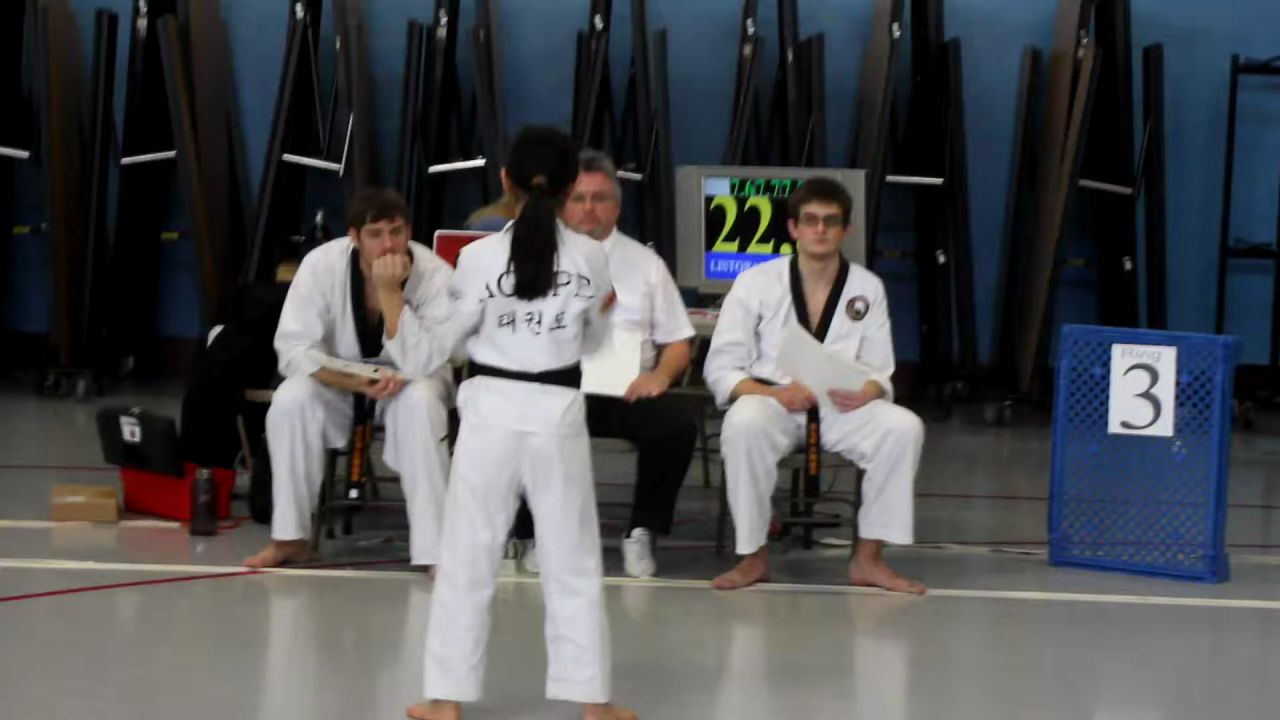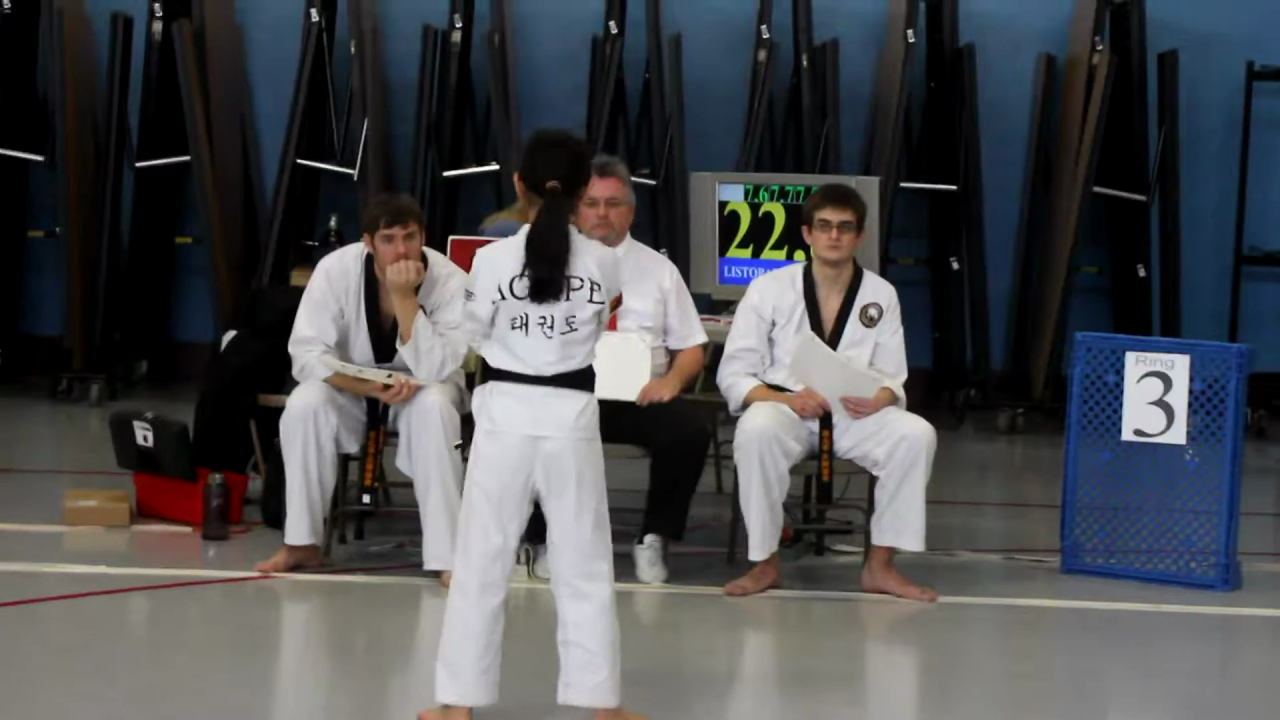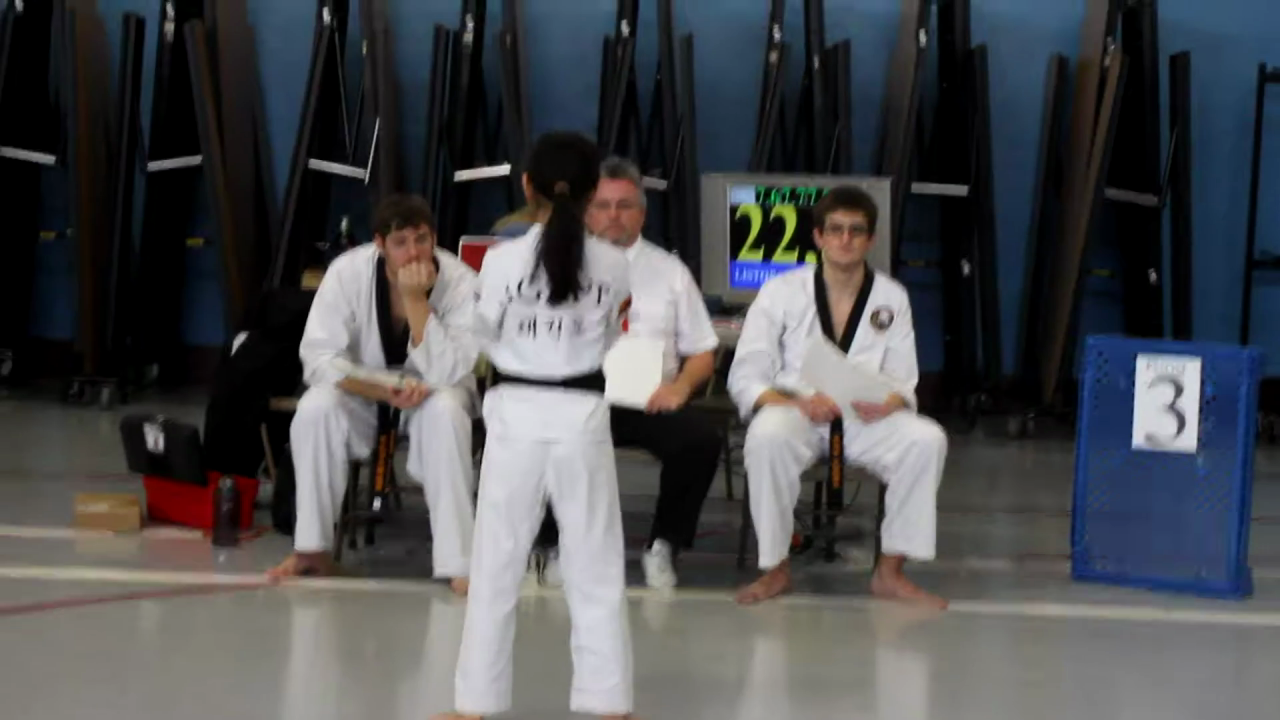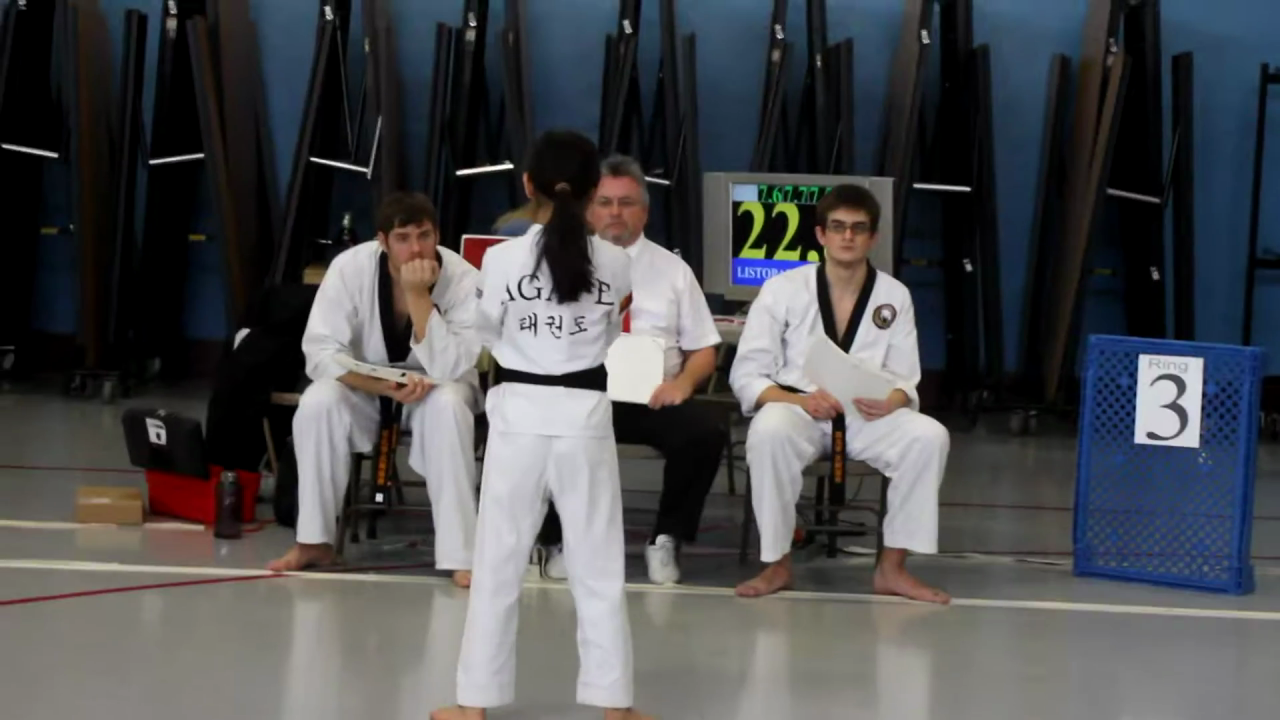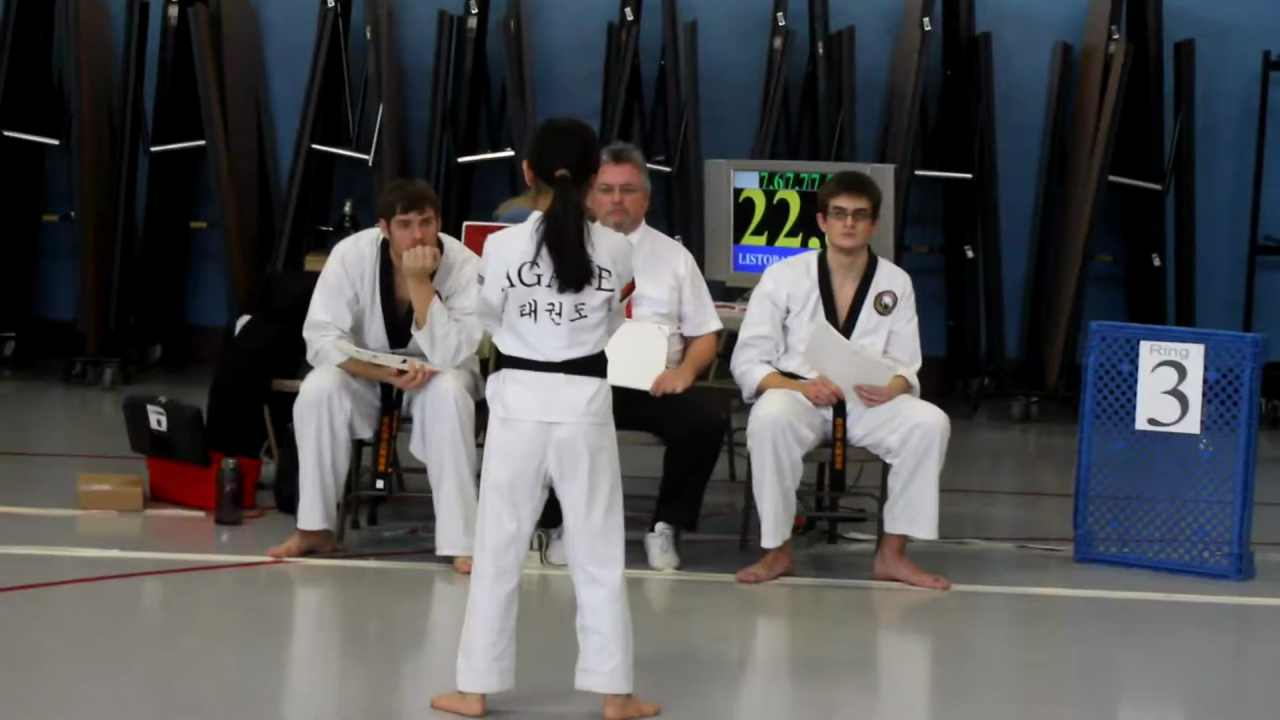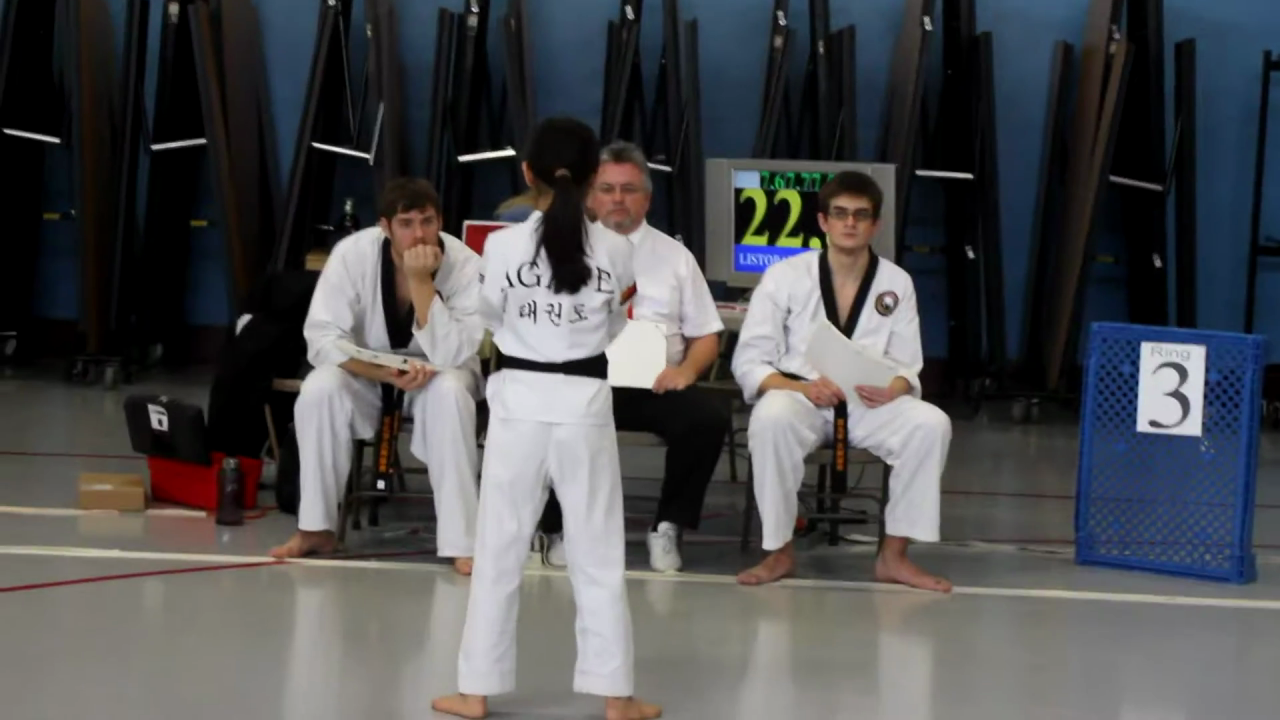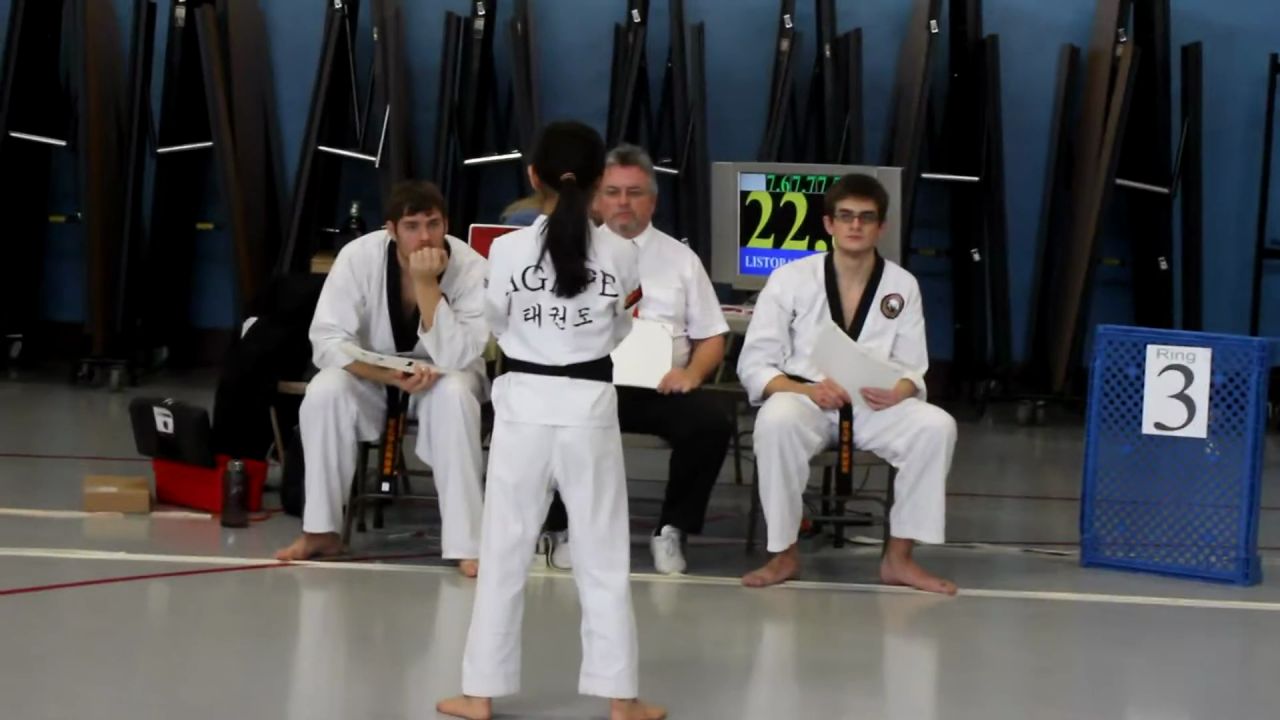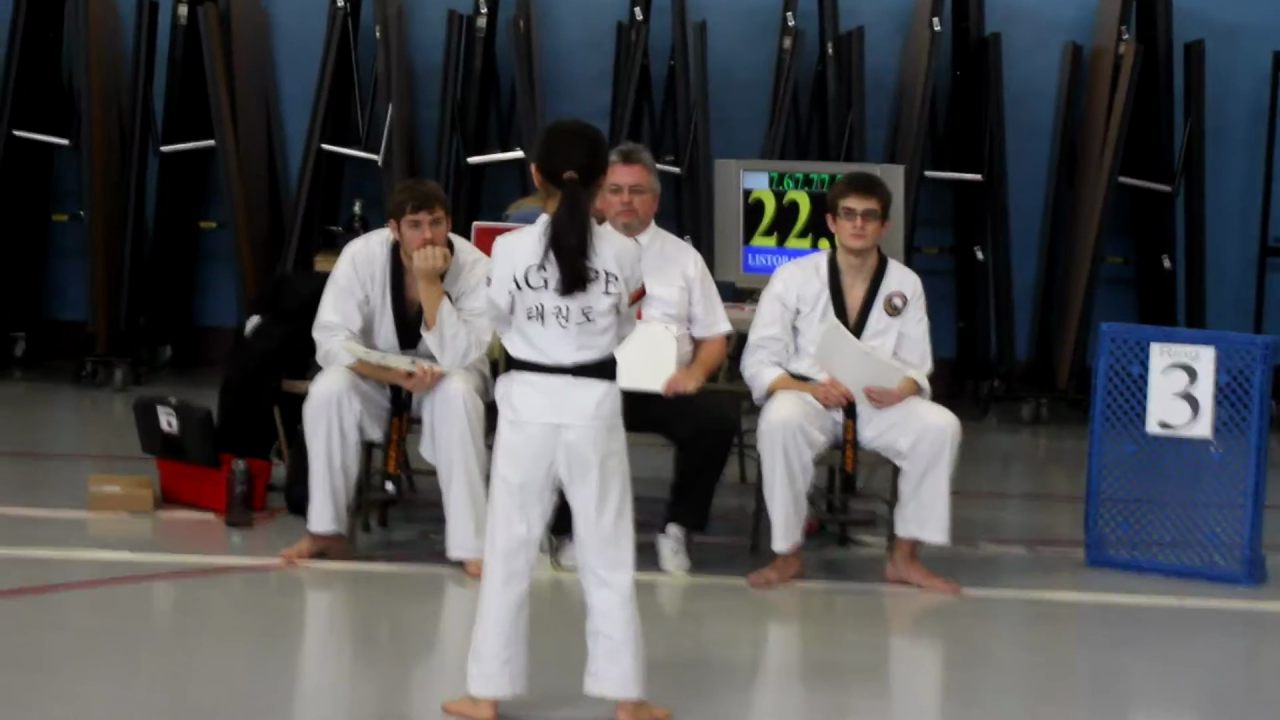
dt=0.1s
person 1, frame 1
left shoulder: (479, 255)
right shoulder: (591, 258)
left elbow: (459, 331)
right elbow: (596, 341)
left hip: (491, 412)
right hip: (557, 415)
left knee: (467, 558)
right knee: (574, 561)
person 1, frame 2
left shoulder: (492, 258)
right shoulder: (603, 262)
left elbow: (475, 331)
left hip: (505, 416)
right hip: (571, 418)
left knee: (481, 561)
right knee: (584, 564)
person 1, frame 3
left shoulder: (501, 261)
right shoulder: (611, 264)
left elbow: (486, 337)
left hip: (516, 421)
right hip: (581, 423)
left knee: (496, 568)
right knee: (596, 569)
person 1, frame 4
left shoulder: (502, 258)
right shoulder: (613, 262)
left elbow: (489, 334)
left hip: (519, 417)
right hip: (583, 418)
left knee: (498, 562)
right knee: (598, 564)
person 1, frame 5
left shoulder: (503, 245)
right shoulder: (614, 248)
left elbow: (490, 319)
right elbow: (611, 325)
left hip: (519, 402)
right hip: (585, 404)
left knee: (498, 548)
right knee: (598, 550)
person 1, frame 6
left shoulder: (502, 245)
right shoulder: (615, 249)
left elbow: (491, 318)
right elbow: (613, 328)
left hip: (520, 403)
right hip: (584, 405)
left knee: (499, 548)
right knee: (599, 551)
person 1, frame 7
left shoulder: (508, 249)
right shoulder: (620, 254)
left elbow: (496, 323)
right elbow: (619, 333)
left hip: (524, 406)
right hip: (589, 409)
left knee: (504, 551)
right knee: (603, 555)
person 1, frame 8
left shoulder: (510, 248)
right shoulder: (623, 252)
left elbow: (499, 321)
right elbow: (622, 331)
left hip: (528, 405)
right hip: (593, 408)
left knee: (508, 550)
right knee: (608, 554)
person 2, frame 1
left shoulder: (646, 263)
left elbow: (678, 342)
left wrist: (661, 374)
left hip: (627, 391)
left knee: (678, 425)
left ankle: (641, 533)
right ankle: (534, 534)
person 2, frame 2
left shoulder: (659, 268)
left elbow: (691, 348)
left wrist: (672, 379)
left hip: (640, 396)
left knee: (691, 431)
left ankle: (653, 539)
right ankle: (546, 539)
person 2, frame 3
left shoulder: (670, 271)
left elbow: (702, 352)
left wrist: (682, 384)
left hip: (649, 402)
left knee: (702, 437)
left ankle: (663, 545)
right ankle: (555, 545)
person 2, frame 4
left shoulder: (673, 268)
left elbow: (704, 348)
left wrist: (684, 381)
left hip: (652, 398)
left knee: (706, 432)
left ankle: (666, 539)
right ankle: (559, 540)
person 2, frame 5
left shoulder: (674, 255)
left elbow: (705, 335)
left wrist: (686, 369)
left hip: (653, 385)
left knee: (707, 420)
left ankle: (665, 527)
right ankle: (559, 526)
person 2, frame 6
left shoulder: (675, 255)
left elbow: (706, 335)
left wrist: (687, 369)
left hip: (654, 385)
left knee: (709, 419)
left ankle: (667, 527)
right ankle: (560, 527)
person 2, frame 7
left shoulder: (681, 258)
left elbow: (712, 337)
left wrist: (692, 371)
left hip: (660, 386)
left knee: (713, 421)
left ankle: (672, 530)
right ankle: (565, 529)
person 2, frame 8
left shoulder: (684, 256)
left elbow: (715, 337)
left wrist: (696, 371)
left hip: (664, 386)
left knee: (717, 420)
left ankle: (677, 529)
right ankle: (570, 530)
person 3, frame 1
left shoulder: (867, 287)
right shoulder: (755, 282)
left elbow: (878, 369)
right elbow: (720, 367)
left wrist: (866, 391)
right wrist: (774, 393)
left hip: (842, 407)
right hip: (772, 402)
left knee: (903, 427)
right knee: (743, 425)
left ankle: (868, 557)
right ankle: (754, 555)
person 3, frame 2
left shoulder: (881, 294)
right shoulder: (769, 288)
left elbow: (891, 375)
right elbow: (733, 373)
left wrist: (879, 398)
right wrist: (786, 399)
left hip: (855, 414)
right hip: (785, 409)
left knee: (916, 435)
right knee: (756, 432)
left ankle: (879, 564)
right ankle: (765, 561)
person 3, frame 3
left shoulder: (892, 297)
right shoulder: (780, 292)
left elbow: (903, 380)
right elbow: (744, 377)
left wrist: (890, 403)
right wrist: (796, 404)
left hip: (865, 419)
right hip: (795, 414)
left knee: (926, 440)
right knee: (766, 437)
left ankle: (890, 571)
right ankle: (775, 567)
person 3, frame 4
left shoulder: (895, 295)
right shoulder: (782, 289)
left elbow: (905, 377)
right elbow: (746, 373)
left wrist: (892, 400)
right wrist: (798, 400)
left hip: (867, 415)
right hip: (798, 410)
left knee: (929, 436)
right knee: (769, 433)
left ankle: (892, 566)
right ankle: (777, 562)
person 3, frame 5
left shoulder: (896, 282)
right shoulder: (784, 276)
left elbow: (905, 364)
right elbow: (747, 360)
left wrist: (892, 387)
right wrist: (800, 387)
left hip: (869, 402)
right hip: (798, 396)
left knee: (930, 423)
right knee: (770, 419)
left ankle: (892, 553)
right ankle: (778, 549)
person 3, frame 6
left shoulder: (897, 282)
right shoulder: (784, 275)
left elbow: (907, 364)
right elbow: (748, 360)
left wrist: (894, 387)
right wrist: (800, 388)
left hip: (870, 403)
right hip: (799, 397)
left knee: (931, 424)
right knee: (771, 420)
left ankle: (894, 555)
right ankle: (779, 550)
person 3, frame 7
left shoulder: (903, 285)
right shoulder: (790, 278)
left elbow: (912, 367)
right elbow: (754, 362)
left wrist: (899, 390)
right wrist: (807, 390)
left hip: (875, 405)
right hip: (805, 399)
left knee: (936, 426)
right knee: (776, 422)
left ankle: (899, 556)
right ankle: (783, 552)
person 3, frame 8
left shoulder: (906, 283)
right shoulder: (793, 277)
left elbow: (916, 365)
right elbow: (757, 361)
left wrist: (903, 389)
right wrist: (811, 389)
left hip: (879, 404)
right hip: (809, 399)
left knee: (940, 426)
right knee: (780, 422)
left ankle: (904, 556)
right ankle: (788, 552)
person 4, frame 1
left shoulder: (435, 276)
right shoulder: (322, 265)
left elbow: (422, 364)
right elbow: (293, 349)
left wrist: (390, 293)
right wrist: (359, 383)
left hip: (408, 381)
right hip: (337, 382)
left knee: (421, 405)
right knee: (290, 402)
left ankle: (435, 548)
right ankle: (289, 536)
person 4, frame 2
left shoulder: (450, 281)
right shoulder: (336, 270)
left elbow: (436, 370)
right elbow: (307, 354)
left wrist: (404, 298)
right wrist: (372, 388)
left hip: (421, 387)
right hip: (351, 387)
left knee: (434, 410)
right knee: (304, 407)
left ankle: (447, 554)
right ankle: (301, 543)
person 4, frame 3
left shoulder: (461, 283)
right shoulder: (347, 272)
left elbow: (447, 374)
right elbow: (319, 357)
left wrist: (416, 300)
right wrist: (383, 392)
left hip: (432, 390)
right hip: (362, 388)
left knee: (445, 413)
right knee: (315, 410)
left ankle: (457, 560)
right ankle: (311, 547)
person 4, frame 4
left shoulder: (463, 279)
right shoulder: (350, 268)
left elbow: (450, 369)
right elbow: (321, 351)
left wrist: (418, 296)
right wrist: (385, 388)
left hip: (435, 385)
right hip: (364, 383)
left knee: (447, 408)
right knee: (317, 405)
left ankle: (460, 555)
right ankle: (313, 540)
person 4, frame 5
left shoulder: (465, 266)
right shoulder: (352, 255)
left elbow: (450, 355)
right elbow: (322, 338)
left wrist: (420, 283)
right wrist: (388, 373)
left hip: (437, 371)
right hip: (365, 370)
left knee: (448, 395)
right knee: (318, 391)
left ankle: (461, 541)
right ankle: (315, 526)
person 4, frame 6
left shoulder: (466, 266)
right shoulder: (352, 254)
left elbow: (451, 355)
right elbow: (322, 338)
left wrist: (421, 282)
right wrist: (388, 374)
left hip: (438, 371)
right hip: (366, 371)
left knee: (449, 395)
right knee: (319, 391)
left ankle: (462, 541)
right ankle: (315, 527)
person 4, frame 7
left shoulder: (472, 269)
right shoulder: (359, 257)
left elbow: (457, 359)
right elbow: (329, 341)
left wrist: (427, 284)
right wrist: (393, 376)
left hip: (441, 374)
right hip: (371, 372)
left knee: (454, 397)
right knee: (324, 393)
left ankle: (467, 543)
right ankle: (320, 529)
person 4, frame 8
left shoulder: (475, 267)
right shoulder: (362, 255)
left elbow: (460, 358)
right elbow: (332, 339)
left wrist: (430, 283)
right wrist: (396, 376)
left hip: (445, 373)
right hip: (374, 371)
left knee: (457, 397)
right knee: (328, 393)
left ankle: (471, 543)
right ankle: (325, 529)
